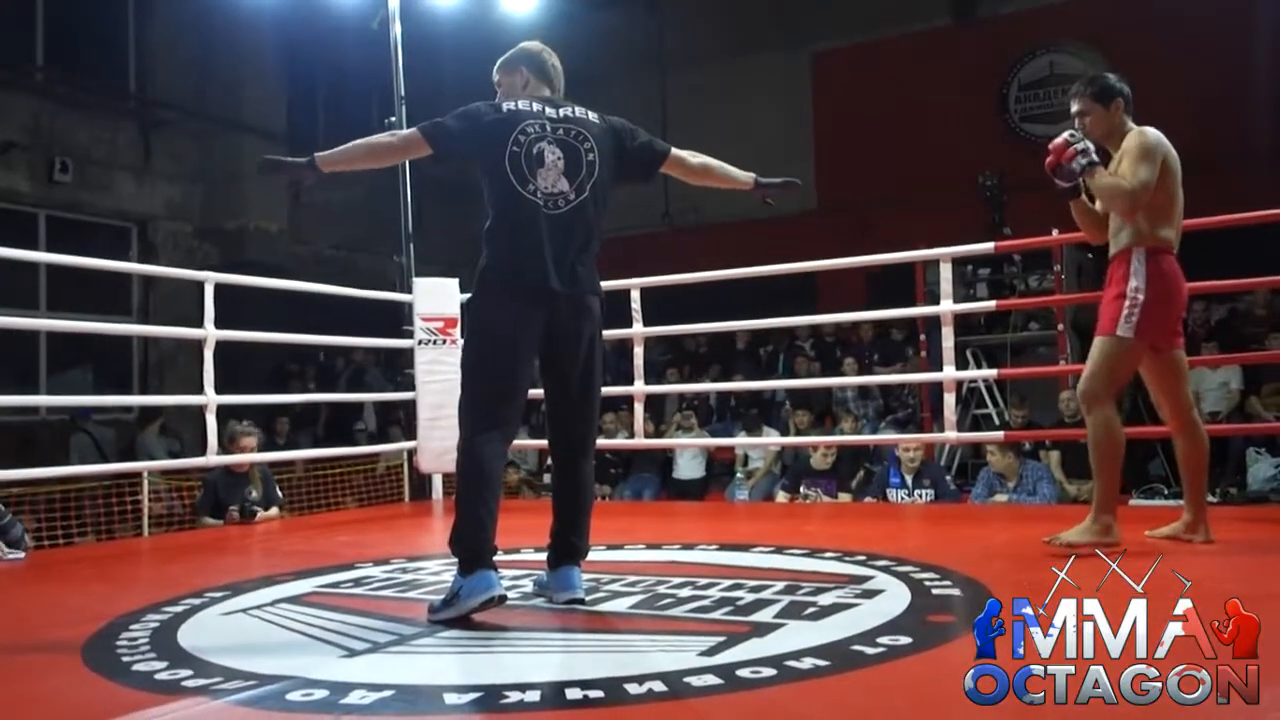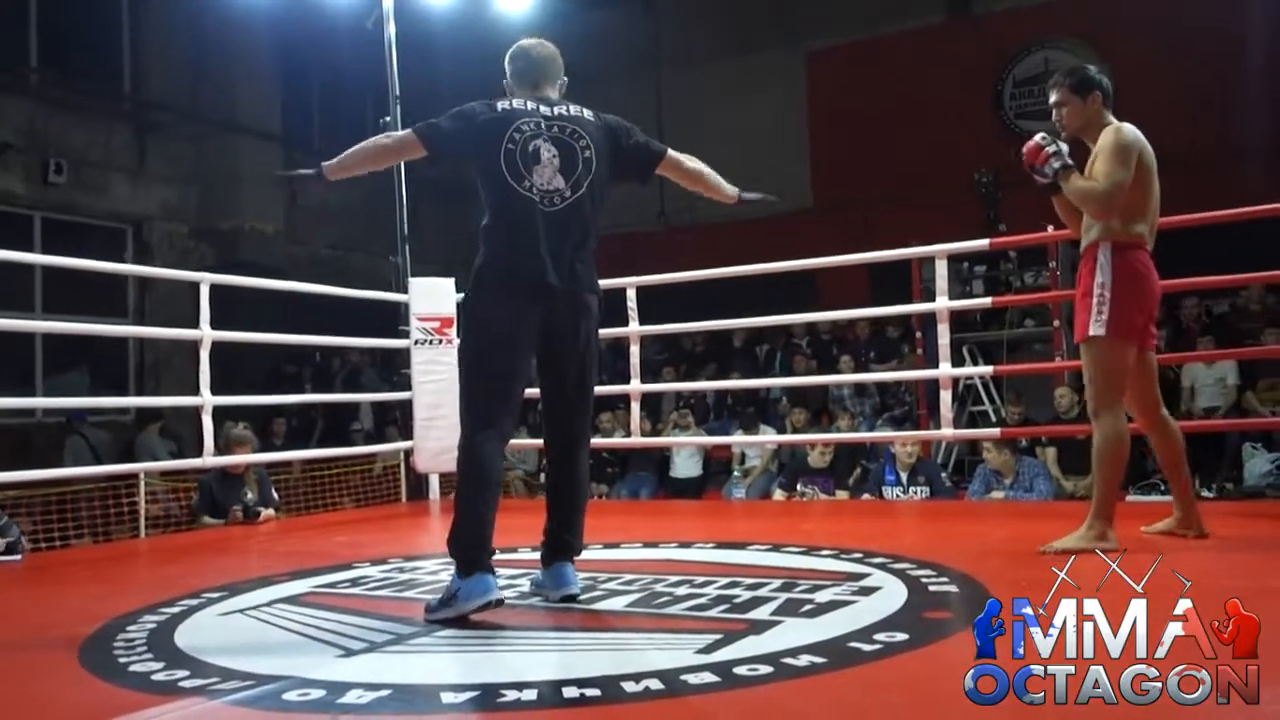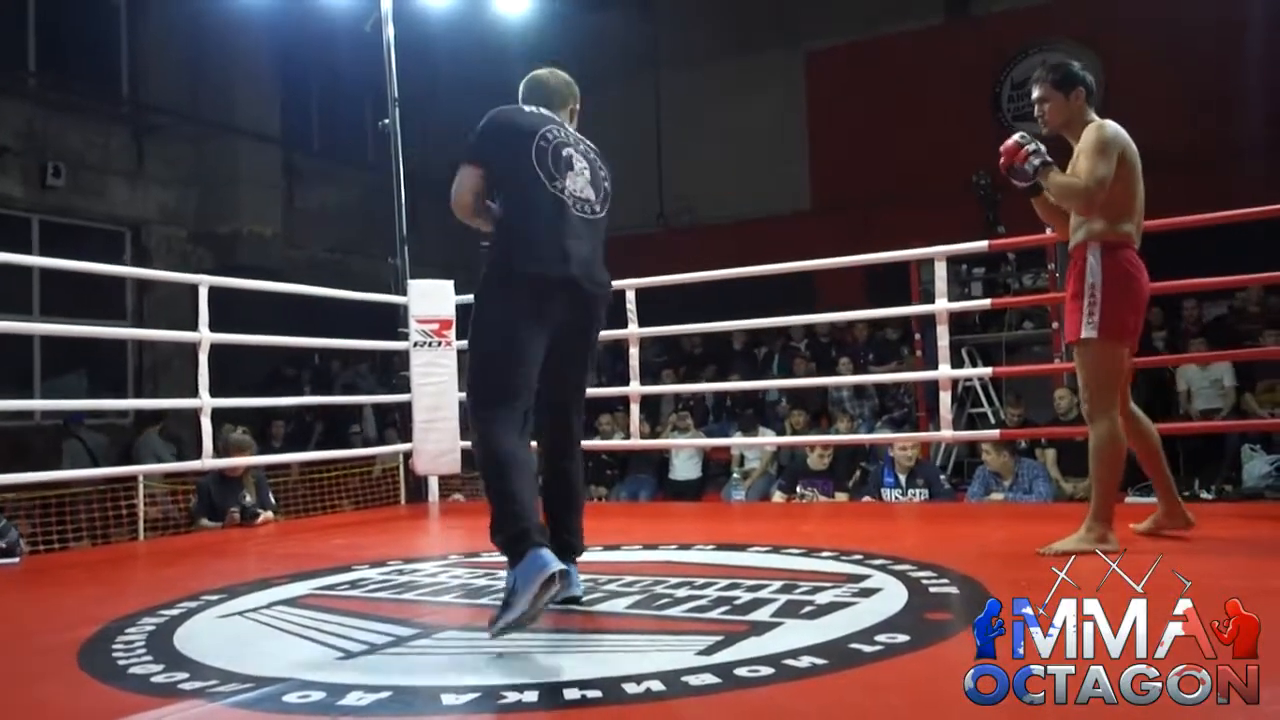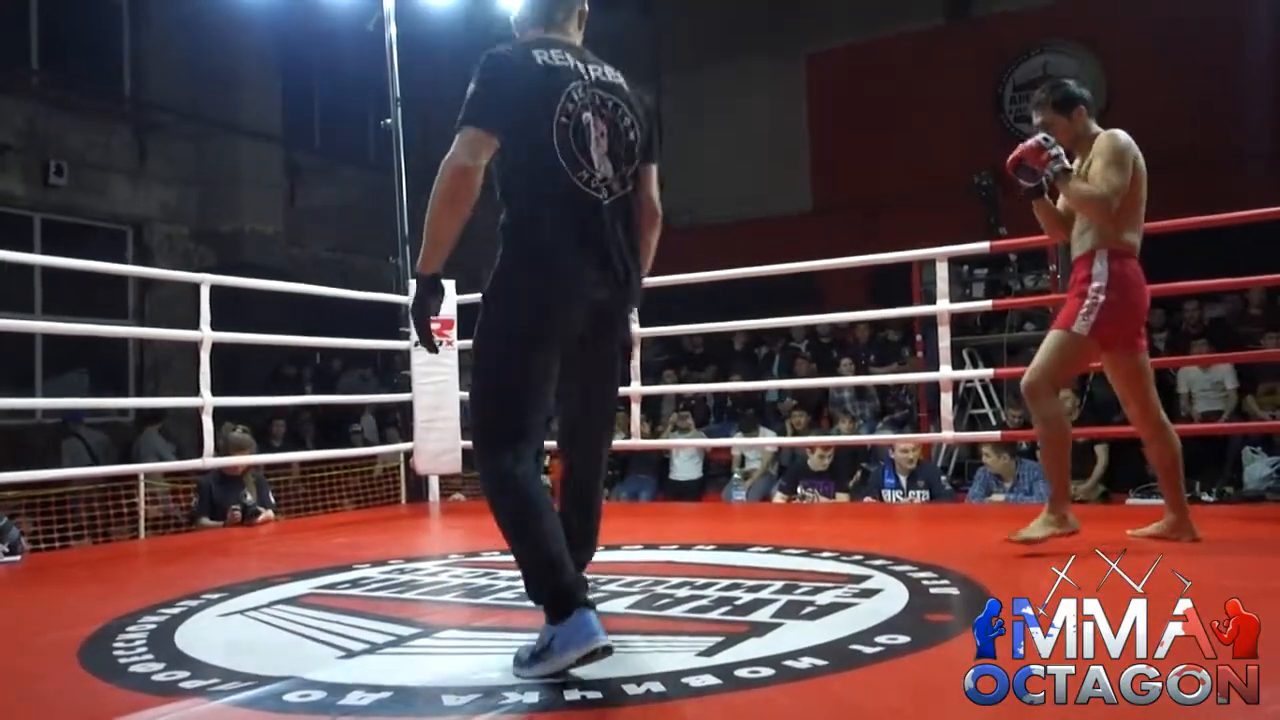
dt=0.4s
person 1, frame 1
left shoulder: (489, 119)
right shoulder: (604, 130)
left elbow: (398, 145)
right elbow: (688, 164)
left wrist: (314, 164)
right wrist: (756, 183)
left hip: (508, 295)
right hip: (577, 298)
left knee: (486, 427)
right knee: (574, 435)
left ankle: (477, 570)
right ankle: (566, 567)
person 1, frame 2
left shoulder: (483, 118)
right shoulder: (600, 127)
left elbow: (395, 146)
right elbow: (681, 167)
left wrist: (324, 173)
right wrist: (734, 196)
left hip: (504, 290)
right hip: (573, 293)
left knee: (485, 424)
right knee: (569, 428)
left ankle: (473, 572)
right ankle: (560, 563)
person 1, frame 3
left shoulder: (504, 123)
right shoulder: (595, 158)
left elbow: (464, 197)
left hip: (523, 282)
right hip: (588, 291)
left knee: (500, 421)
right knee: (561, 432)
left ankle: (532, 556)
right ankle: (563, 561)
person 1, frame 4
left shoulder: (507, 64)
right shoulder: (624, 90)
left elbow: (464, 168)
right elbow: (647, 207)
left wrist: (428, 275)
left hip: (534, 284)
right hip: (610, 290)
left knee: (504, 447)
right knee: (585, 440)
left ankle: (570, 614)
right ankle: (576, 576)
person 2, frame 1
left shoulder: (1144, 140)
right shoulder: (1126, 156)
left elbow: (1129, 200)
right elbow: (1100, 231)
left wrist: (1087, 166)
right wrist: (1072, 187)
left hip: (1143, 277)
right hip: (1148, 281)
left knee: (1094, 393)
right knee: (1178, 409)
left ankle: (1102, 519)
right ankle: (1195, 520)
person 2, frame 2
left shoulder: (1119, 136)
right shoulder: (1109, 147)
left elbow: (1103, 206)
right elbow: (1083, 224)
left wrist: (1062, 170)
right wrist: (1053, 181)
left hip: (1113, 270)
right hip: (1126, 272)
left knee: (1104, 404)
right knee: (1146, 405)
left ankle: (1099, 527)
right ankle: (1186, 513)
person 2, frame 3
left shoulder: (1101, 133)
right shoulder: (1088, 146)
left elbow: (1085, 201)
right elbow: (1067, 224)
left wrist: (1043, 166)
right wrist: (1032, 185)
left hip: (1103, 271)
right hip: (1113, 273)
left knee: (1099, 407)
right knee: (1116, 405)
left ankle: (1098, 528)
right ankle: (1171, 509)
person 2, frame 4
left shoulder: (1113, 143)
right shoulder: (1082, 161)
left elbow: (1102, 206)
right elbow: (1060, 230)
left wrist: (1059, 172)
right wrist: (1036, 187)
left hip: (1106, 280)
right hip: (1112, 285)
left knee: (1038, 386)
right knee: (1144, 410)
left ankle: (1058, 511)
right ankle: (1179, 517)
